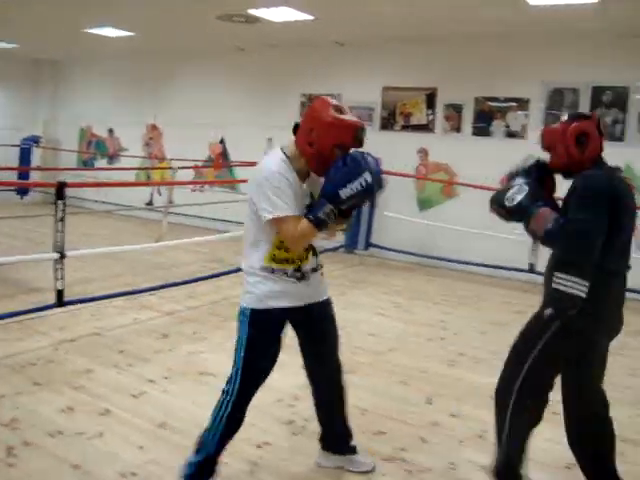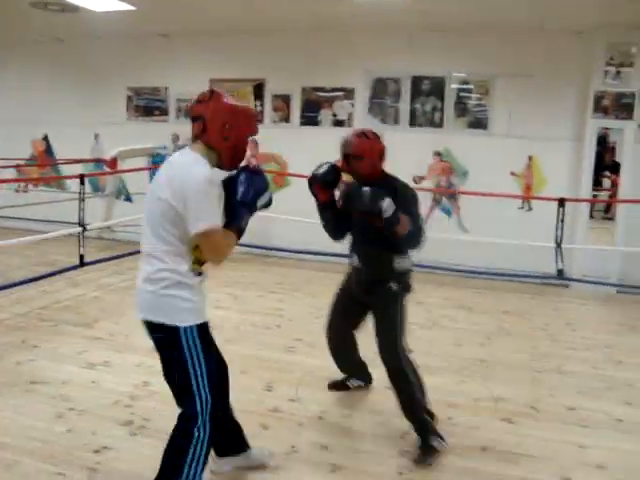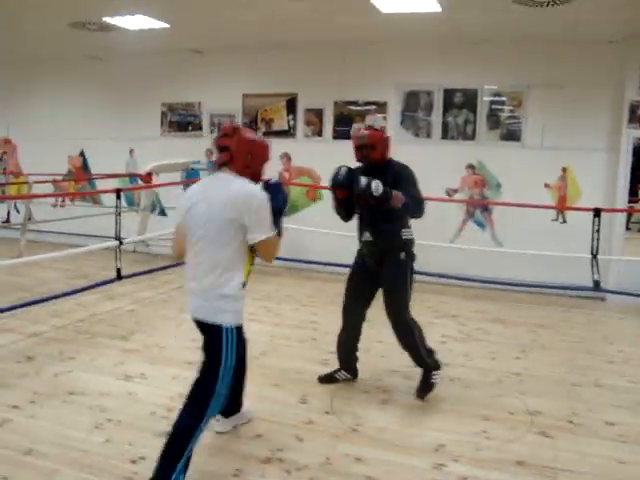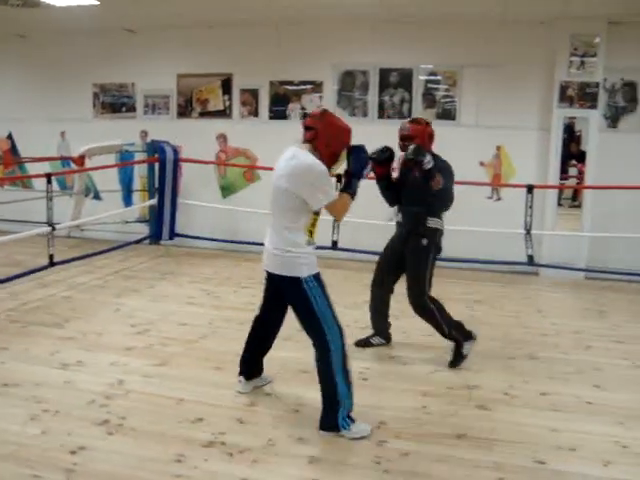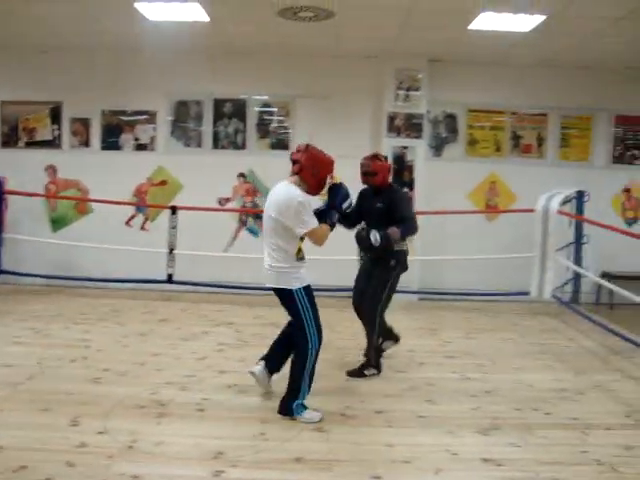
dt=1s
person 1, frame 1
left shoulder: (309, 171)
right shoulder: (274, 172)
left elbow: (324, 230)
right elbow: (294, 238)
left wrist: (345, 200)
right wrist: (334, 198)
left hip: (311, 292)
right hip: (267, 295)
left knee: (328, 374)
right knee: (243, 385)
left ankle: (336, 448)
person 1, frame 2
left shoulder: (180, 164)
right shoulder: (199, 174)
right elbow: (215, 251)
left wrist: (235, 204)
right wrist: (245, 206)
left hip: (165, 298)
right hip: (173, 306)
left knee: (214, 374)
right knee: (201, 408)
person 1, frame 3
left shoulder: (196, 190)
right shoulder: (251, 195)
left elbow: (180, 249)
right elbow: (268, 253)
right wrist: (275, 213)
left hip: (199, 301)
right hip: (222, 306)
left knee: (235, 354)
right knee: (205, 399)
left ankle: (229, 411)
person 1, frame 4
left shoulder: (289, 157)
right shoulder: (312, 167)
right elbow: (338, 211)
left wrist: (342, 173)
right wrist: (354, 176)
left hip: (275, 258)
right hip: (297, 265)
left knee: (269, 317)
right knee: (328, 336)
left ankle: (249, 374)
right ankle: (337, 417)
person 1, frame 5
left shoulder: (282, 189)
right shoulder: (296, 199)
right elbow: (319, 238)
left wrist: (326, 211)
right wrist: (335, 209)
left hip: (279, 275)
right hip: (290, 278)
left knee: (300, 325)
right knee: (310, 338)
left ankle: (266, 366)
right ankle: (293, 404)
person 2, frame 1
left shoulder: (591, 184)
right shoulder: (610, 183)
left elbow: (577, 247)
left wrist: (530, 208)
right wrist: (541, 207)
left hip: (572, 307)
right hip: (593, 305)
left knee: (517, 392)
right knee: (587, 399)
person 2, frame 2
left shoulder: (399, 191)
right shoulder: (353, 189)
left elbow: (414, 238)
right elbow: (337, 231)
left wrist: (388, 214)
right wrist: (324, 197)
left hip: (389, 279)
right hip: (360, 274)
left knee: (393, 353)
right knee: (337, 331)
left ankle: (428, 432)
right ankle: (358, 375)
person 2, frame 3
left shoulder: (399, 172)
right shoulder: (356, 175)
left elbow: (417, 208)
right elbow: (346, 215)
left wrist: (383, 193)
right wrist: (340, 192)
left hip: (397, 252)
right hip: (368, 251)
left knee: (399, 314)
right knee: (352, 310)
left ankle: (429, 366)
right ankle: (347, 367)
person 2, frame 4
left shoulder: (439, 166)
right shoulder: (408, 164)
left elbow: (445, 203)
right elbow: (394, 199)
left wrist: (429, 171)
right wrist: (381, 172)
left hip: (425, 236)
right hip: (404, 232)
left knee: (419, 296)
right knee: (380, 283)
left ankle: (461, 337)
right ankle: (381, 333)
person 2, frame 5
left shoulder: (397, 196)
right shoulder: (365, 195)
left elbow: (410, 227)
right elbow: (350, 222)
left wrist: (382, 237)
right wrist: (338, 212)
left hip: (392, 258)
right hip: (371, 256)
left knee: (373, 306)
right knee: (359, 301)
left ankle: (372, 363)
right ankle: (387, 336)
